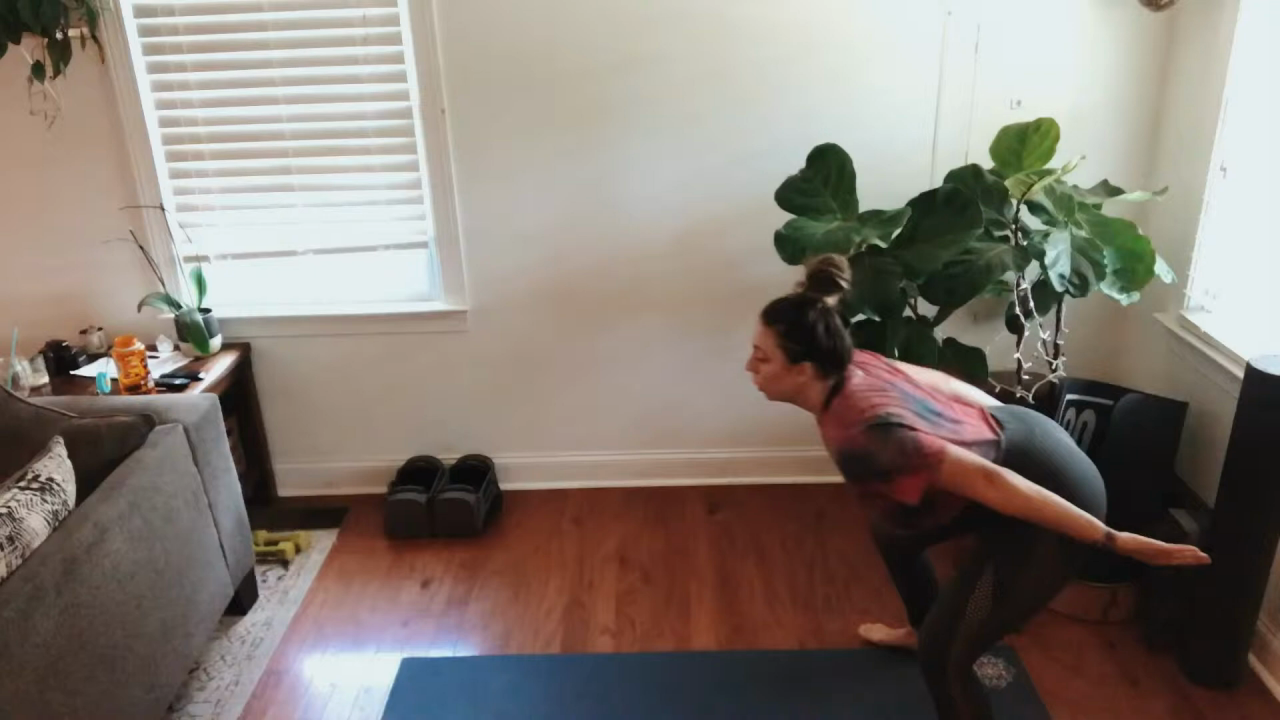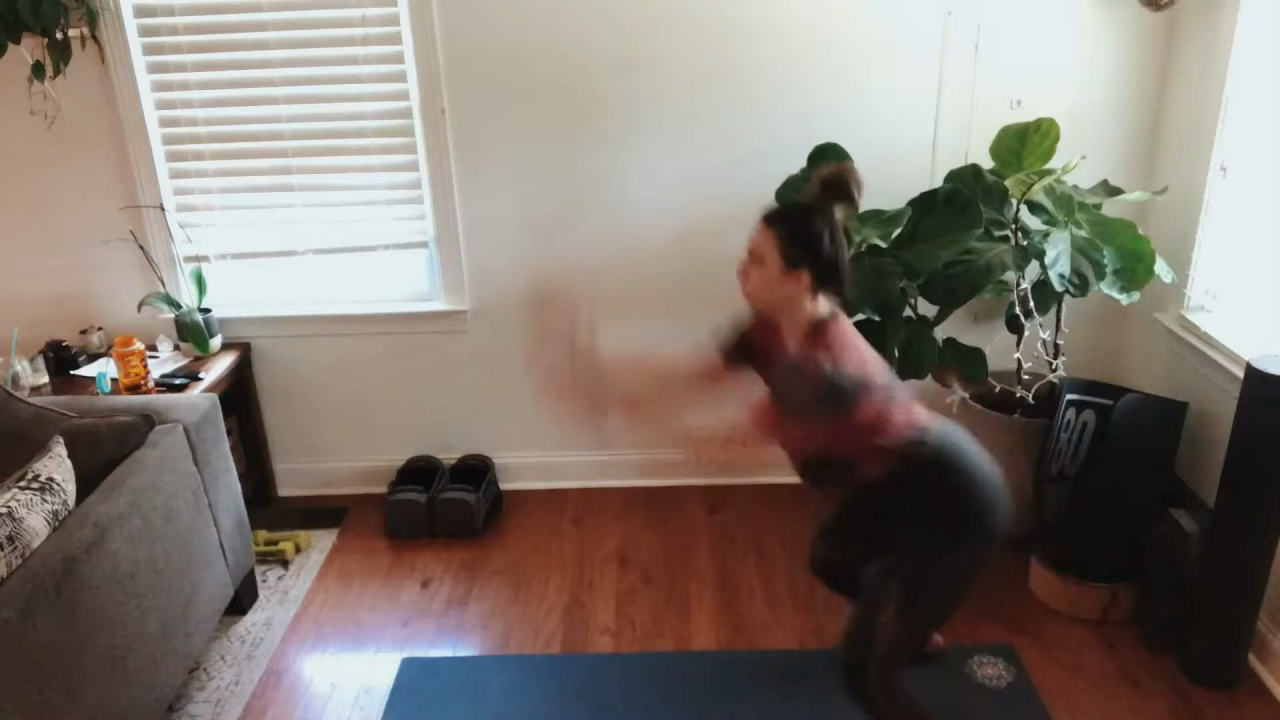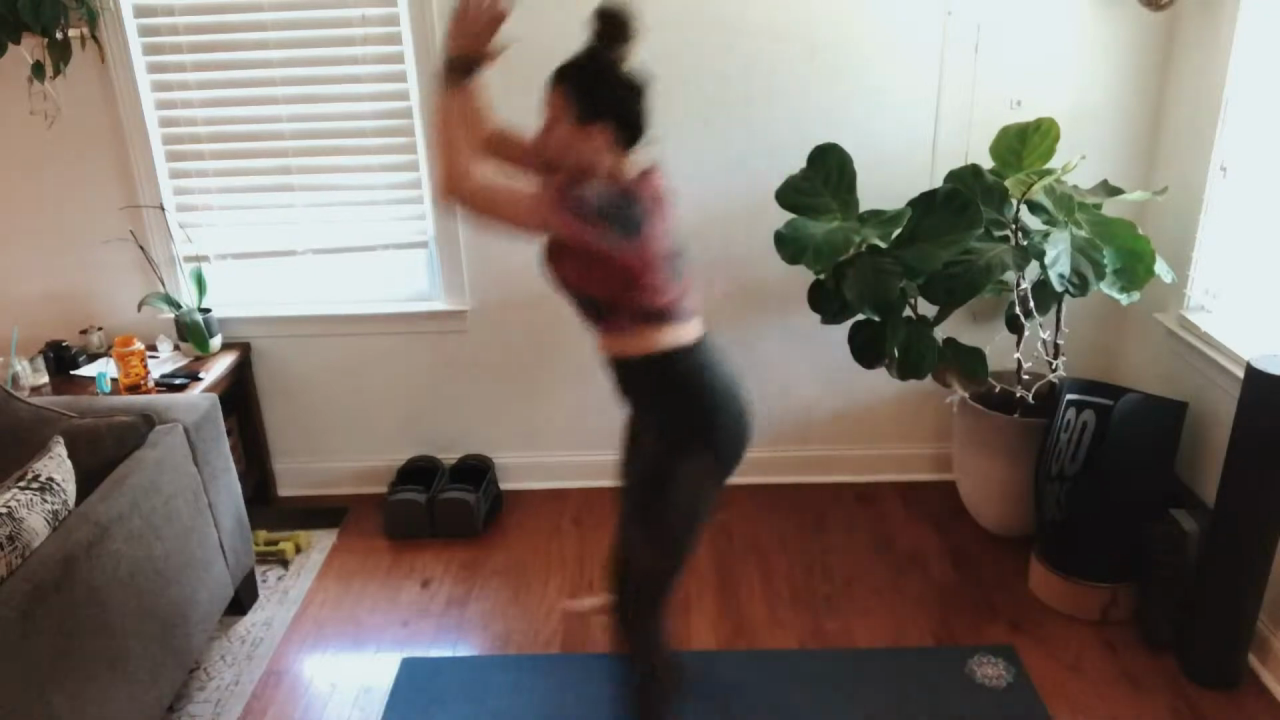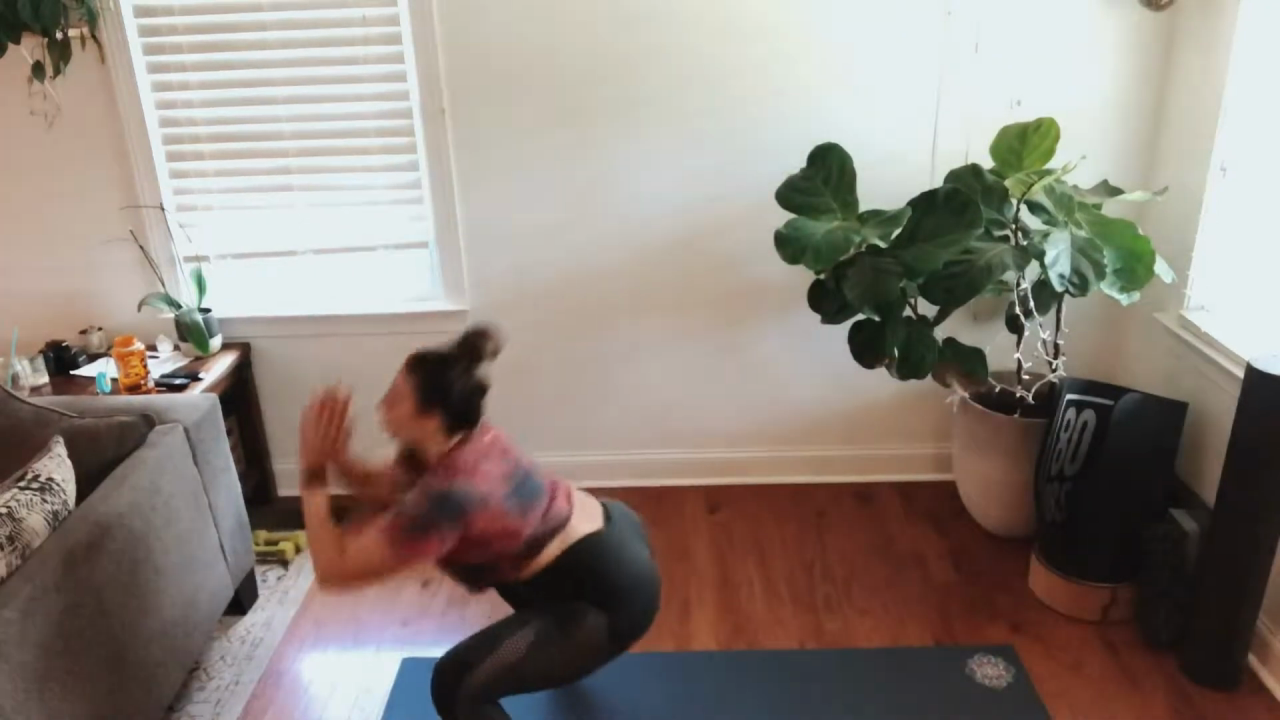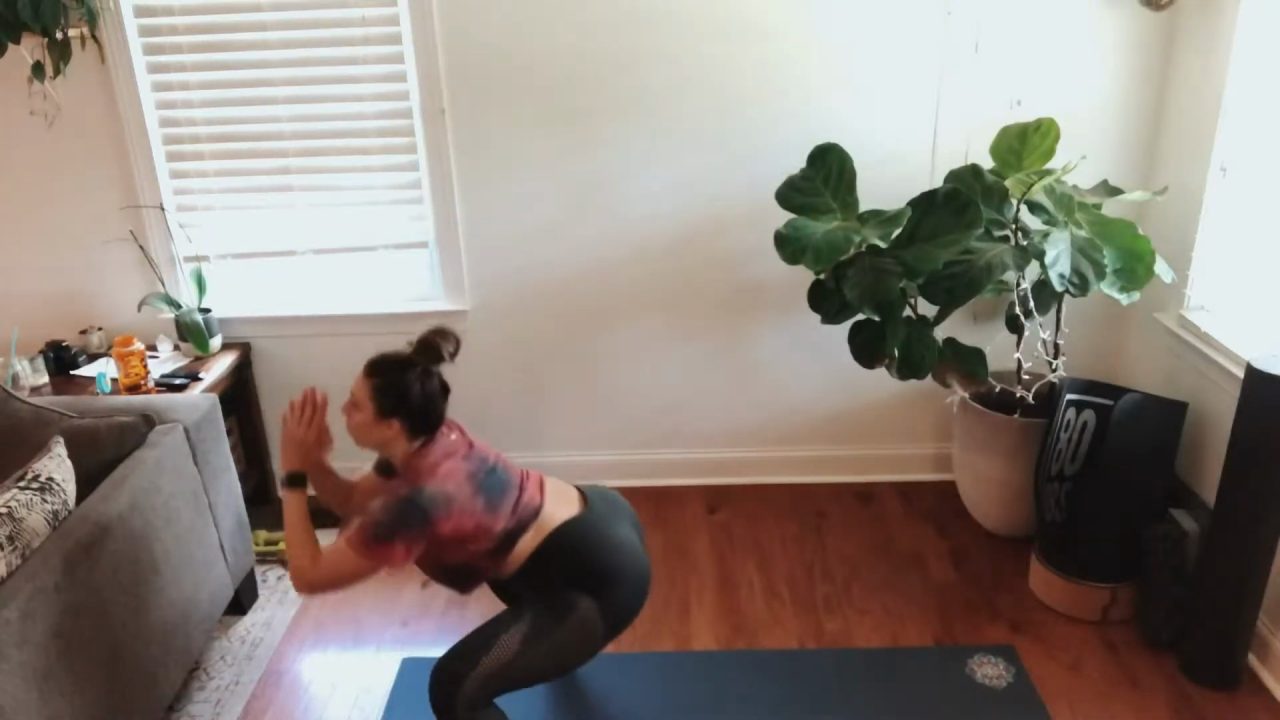
dt=0.4s
person 1, frame 1
left shoulder: (860, 435)
right shoulder: (854, 371)
left elbow: (990, 485)
right elbow: (941, 383)
left wrist: (1113, 539)
right wrist: (992, 412)
left hip: (1057, 494)
left knee: (944, 658)
right knee: (893, 530)
right ankle: (922, 631)
person 1, frame 2
left shoulder: (823, 370)
right shoulder: (778, 332)
left elbow: (726, 449)
right elbow: (685, 379)
left wrist: (611, 402)
right wrist: (601, 378)
left hip: (955, 506)
right hip: (902, 482)
left knee: (864, 673)
right knee: (830, 560)
right ankle: (911, 631)
person 1, frame 3
left shoulder: (602, 202)
right shoulder: (616, 175)
left elbow: (462, 187)
right elbow: (487, 141)
left wrist: (459, 67)
right wrist: (468, 71)
left hip: (693, 412)
right hip: (677, 388)
left knee: (643, 603)
right knee: (638, 530)
right ankle: (638, 609)
person 1, frame 4
left shoulder: (446, 497)
right shoulder: (464, 441)
left elbow: (334, 569)
right elbow: (380, 486)
left wrist: (313, 476)
right wrist: (335, 454)
left hip: (617, 595)
left knee: (455, 686)
right ankle: (551, 644)
person 1, frame 5
left shoulder: (412, 500)
right shoulder: (434, 440)
left elbow: (308, 576)
right elbow: (350, 500)
left wrist: (294, 476)
right wrist: (313, 462)
left hip: (604, 578)
right ankle: (547, 645)
